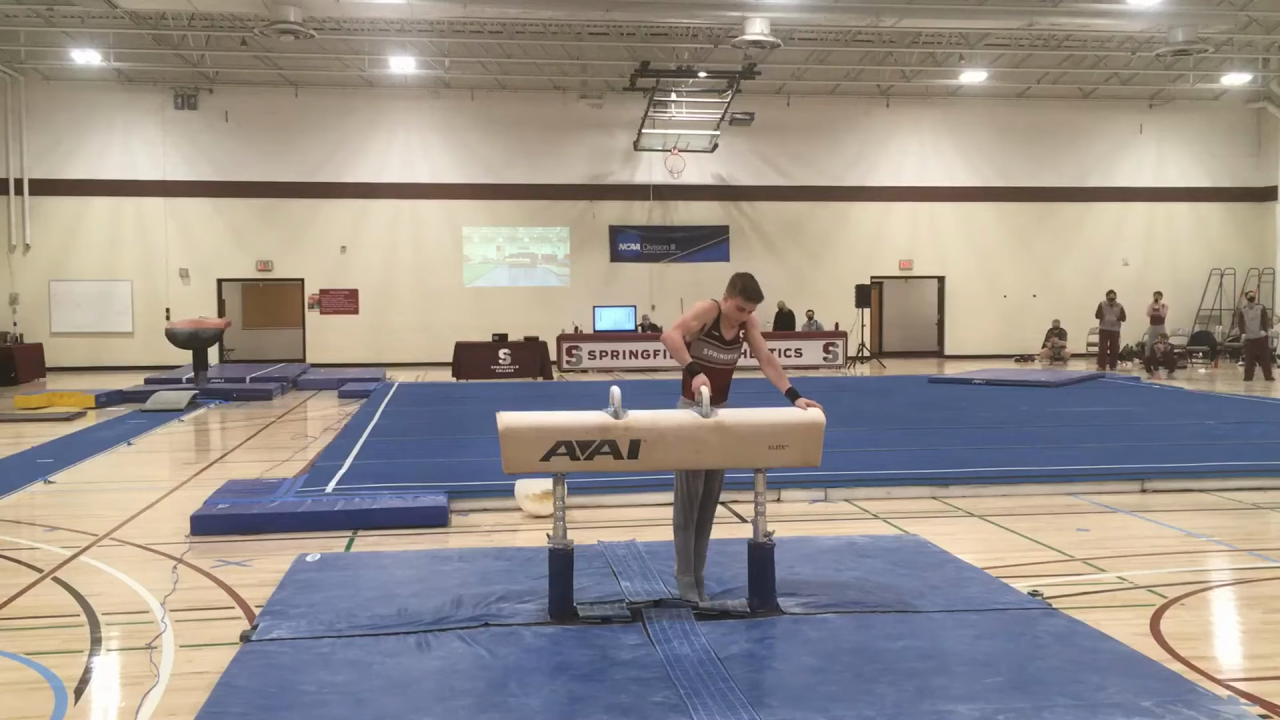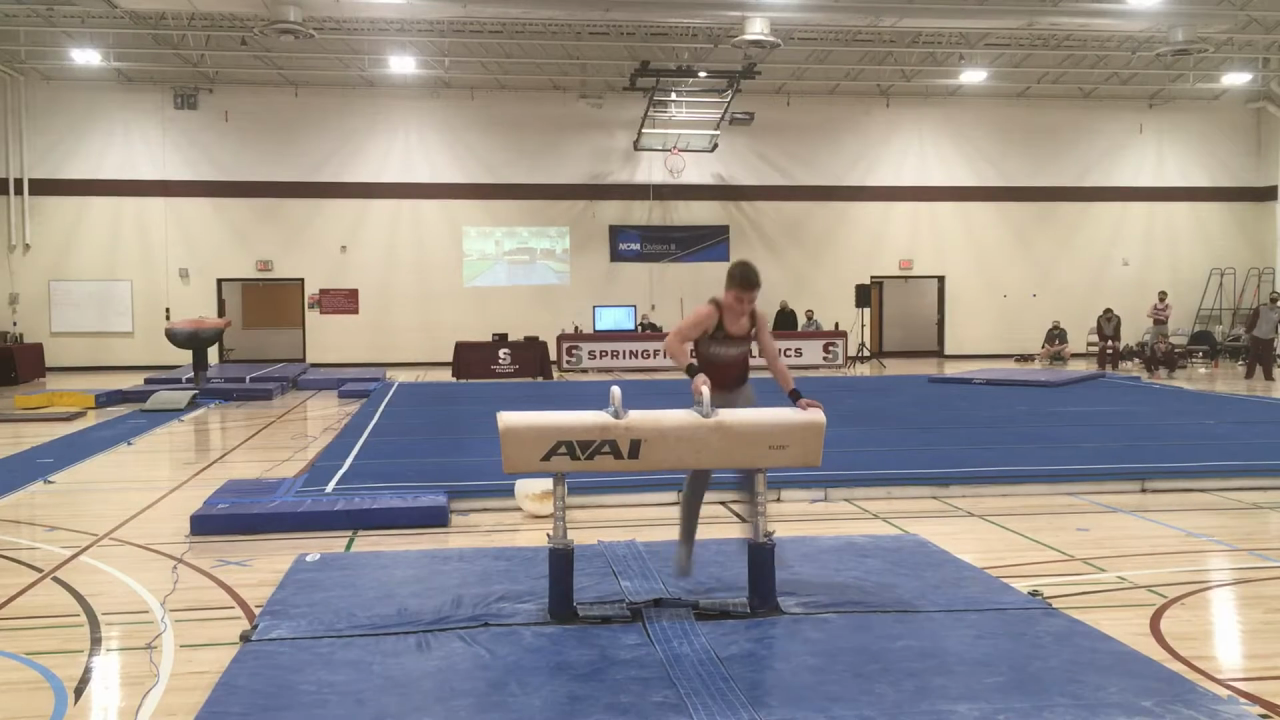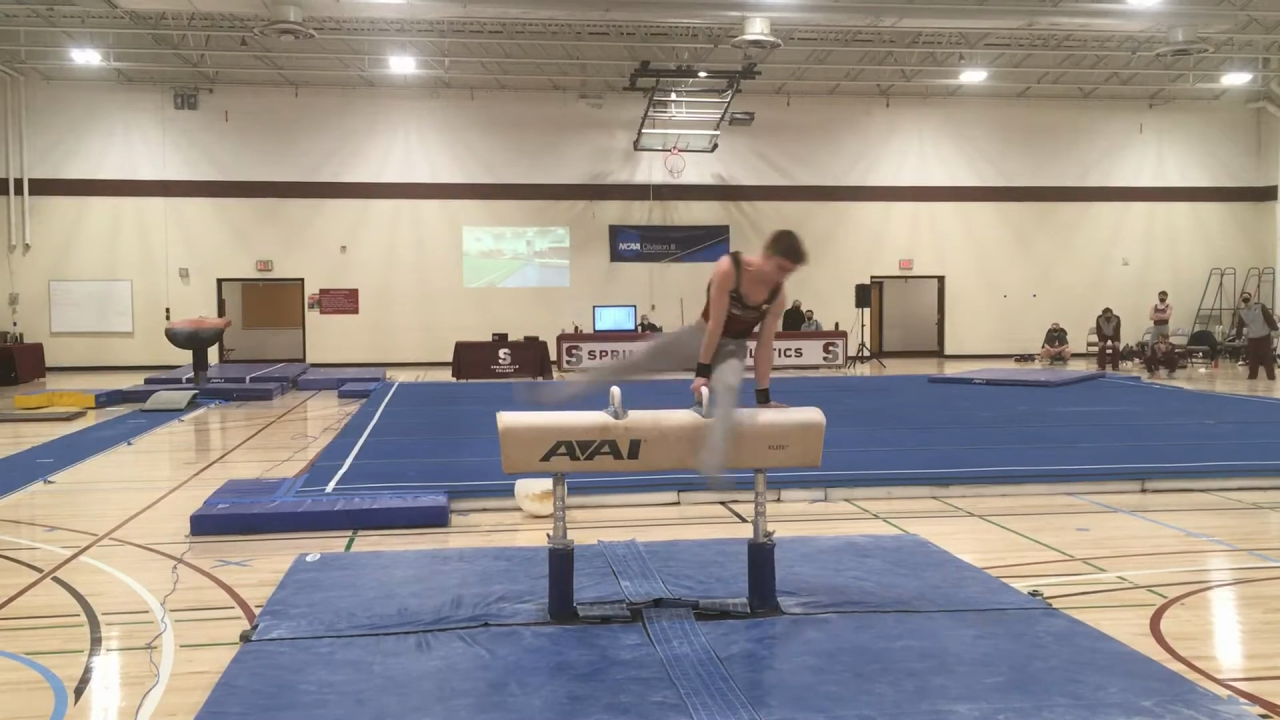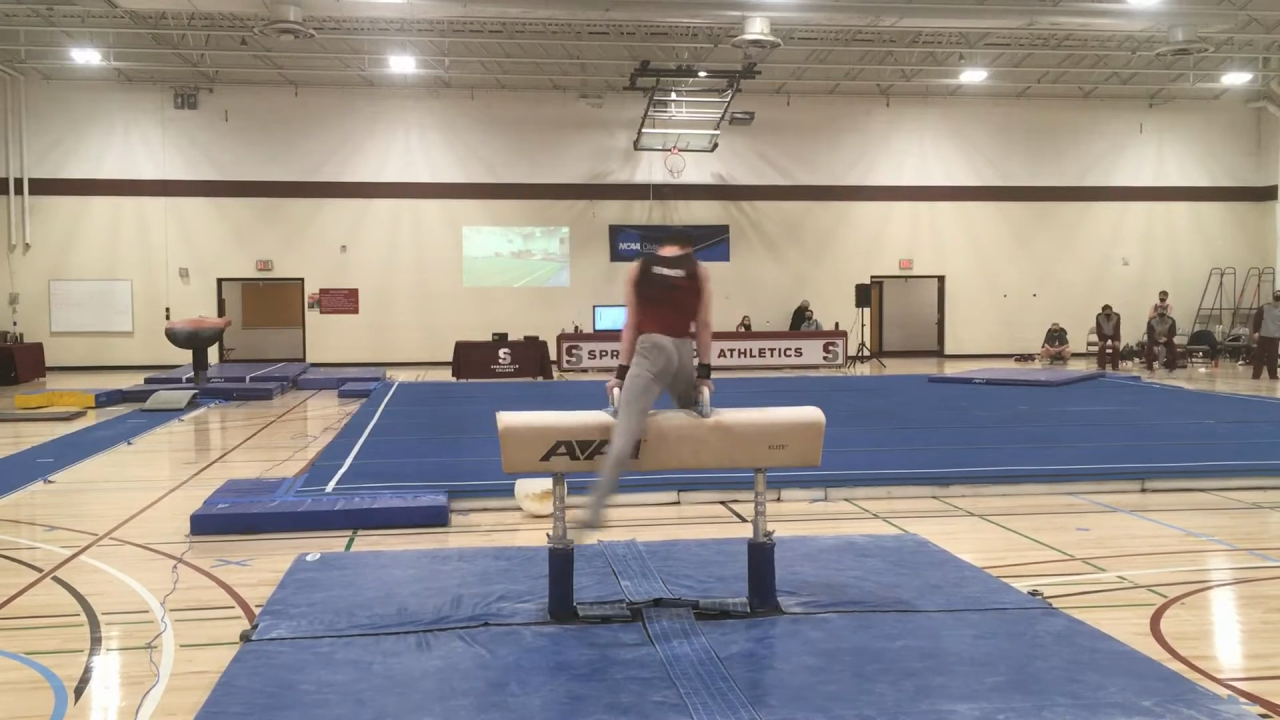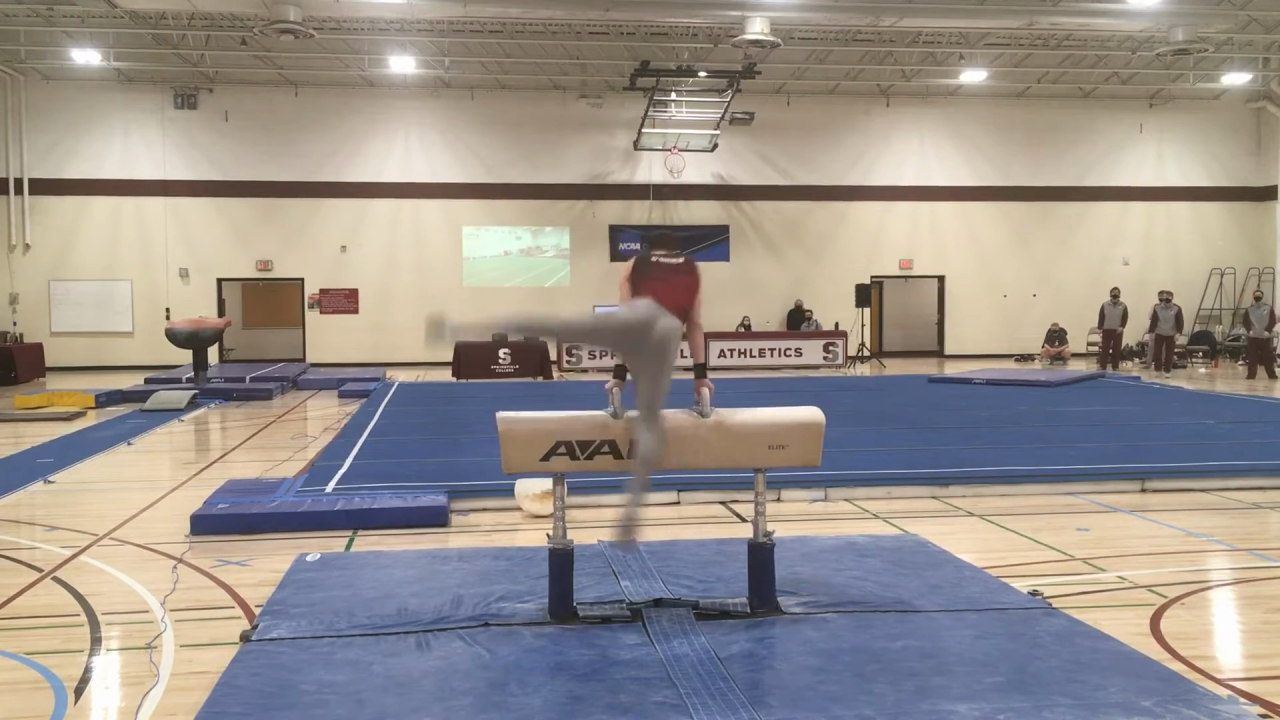
dt=1s
person 1, frame 1
left shoulder: (748, 323)
right shoulder: (707, 310)
left elbow: (767, 361)
right elbow: (669, 335)
left wrist: (793, 395)
right wrist: (693, 371)
left hip: (720, 411)
right hip: (692, 410)
left knee: (710, 498)
right knee: (689, 496)
left ankle: (697, 576)
right ankle: (685, 577)
person 1, frame 2
left shoulder: (757, 317)
right shoulder: (708, 313)
left elbow: (772, 359)
right elbow: (672, 342)
left wrist: (796, 397)
right wrist: (695, 374)
left hip: (741, 396)
right hip: (708, 400)
left knee: (753, 468)
right knee: (700, 476)
right ankle: (685, 546)
person 1, frame 3
left shoulder: (780, 295)
right shoulder: (728, 268)
left elbow: (766, 347)
right elbow: (715, 324)
left wrist: (764, 398)
right wrist: (701, 372)
left hip: (733, 350)
right hip: (702, 337)
left knee: (727, 393)
right knee: (627, 363)
left ankle: (712, 464)
right ankle: (549, 392)
person 1, frame 4
left shoulder: (638, 268)
right shoulder: (698, 270)
left elbow: (630, 324)
right elbow: (703, 325)
left wrist: (621, 374)
right wrist: (704, 373)
left hip: (651, 351)
right hip: (681, 350)
left knee: (627, 426)
right knee: (693, 408)
left ankle: (597, 505)
person 1, frame 5
left shoulder: (638, 262)
right shoulder: (693, 268)
right elbow: (696, 325)
left wrist: (620, 373)
right wrist: (700, 374)
left hip: (638, 316)
right hip: (666, 334)
left knee: (539, 325)
right knee: (650, 424)
left ankle: (452, 329)
right ankle: (633, 506)
